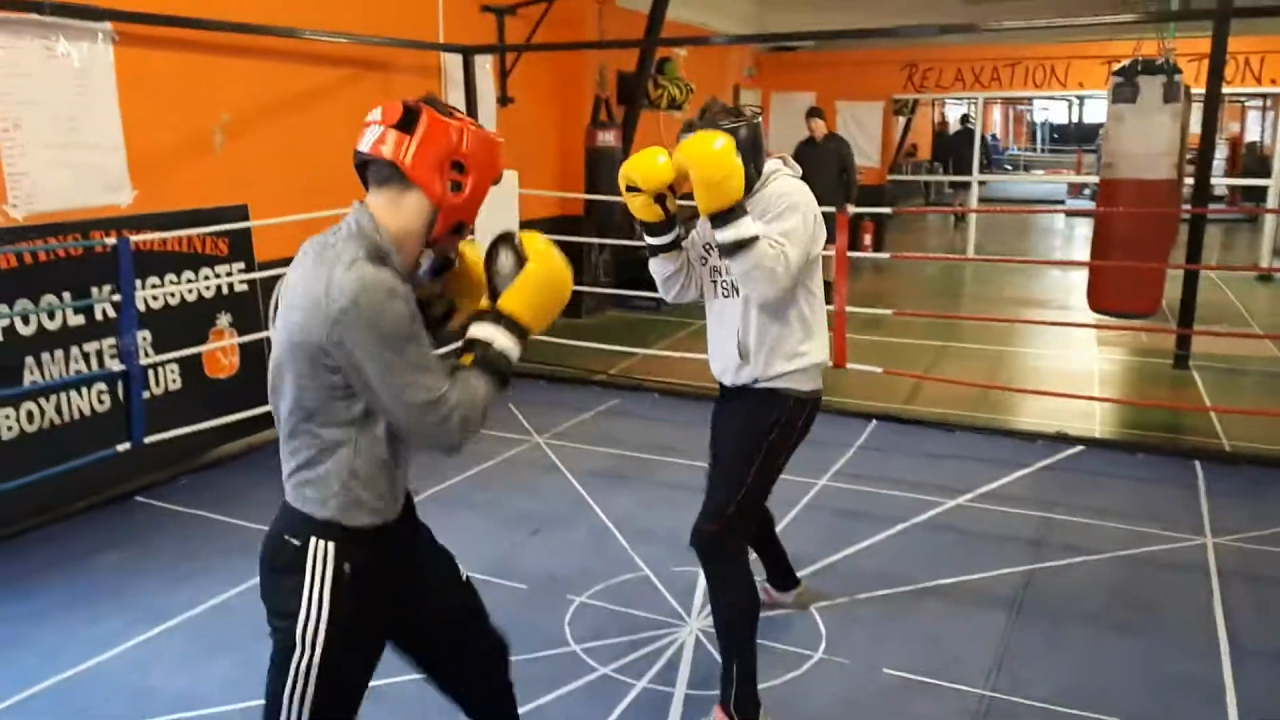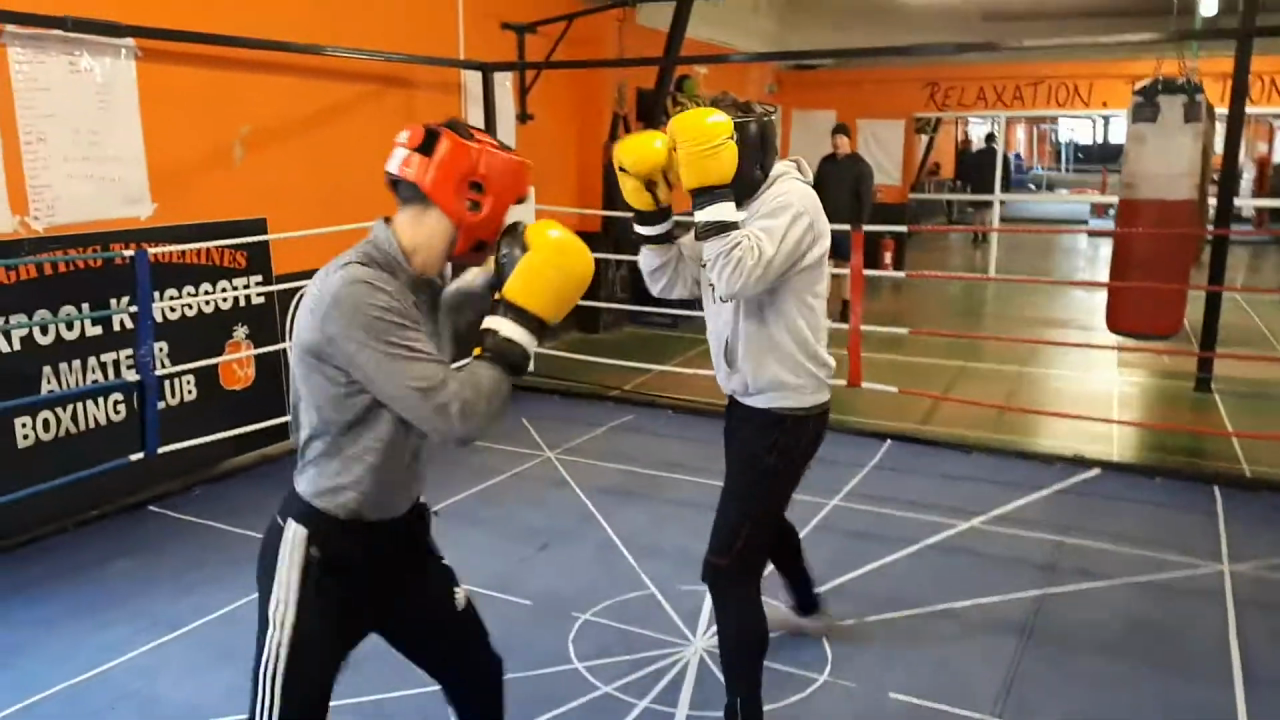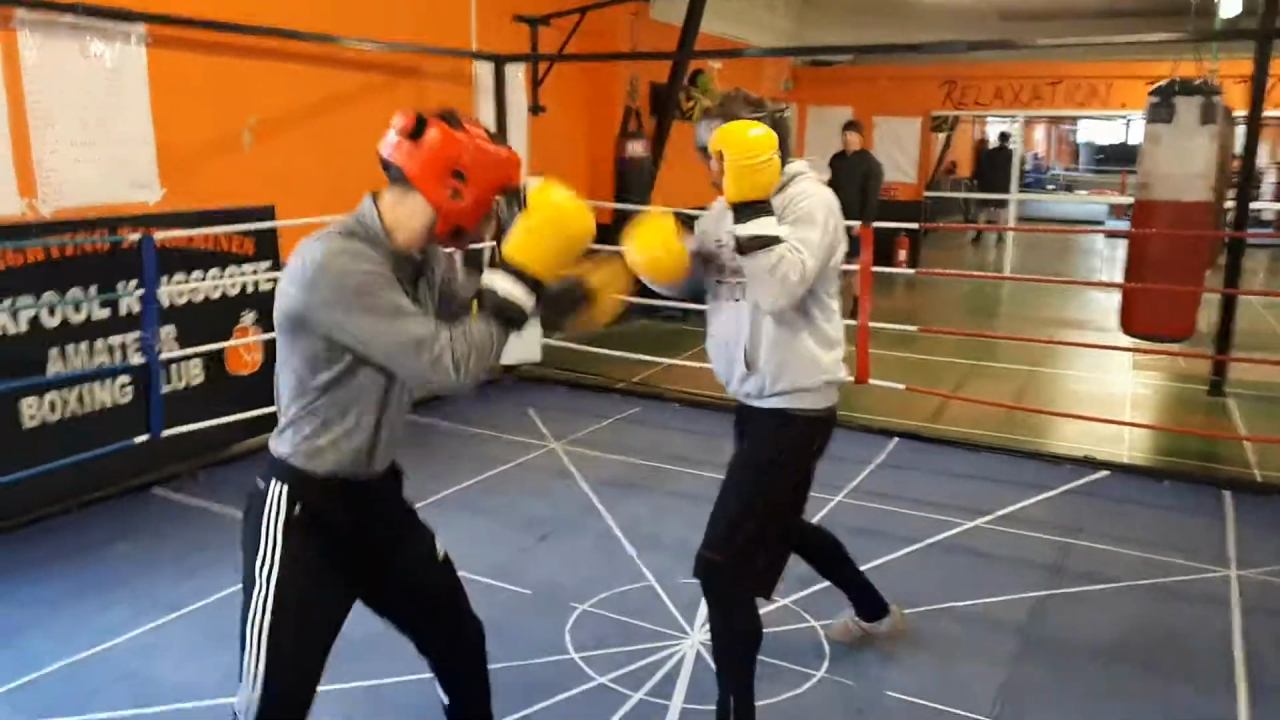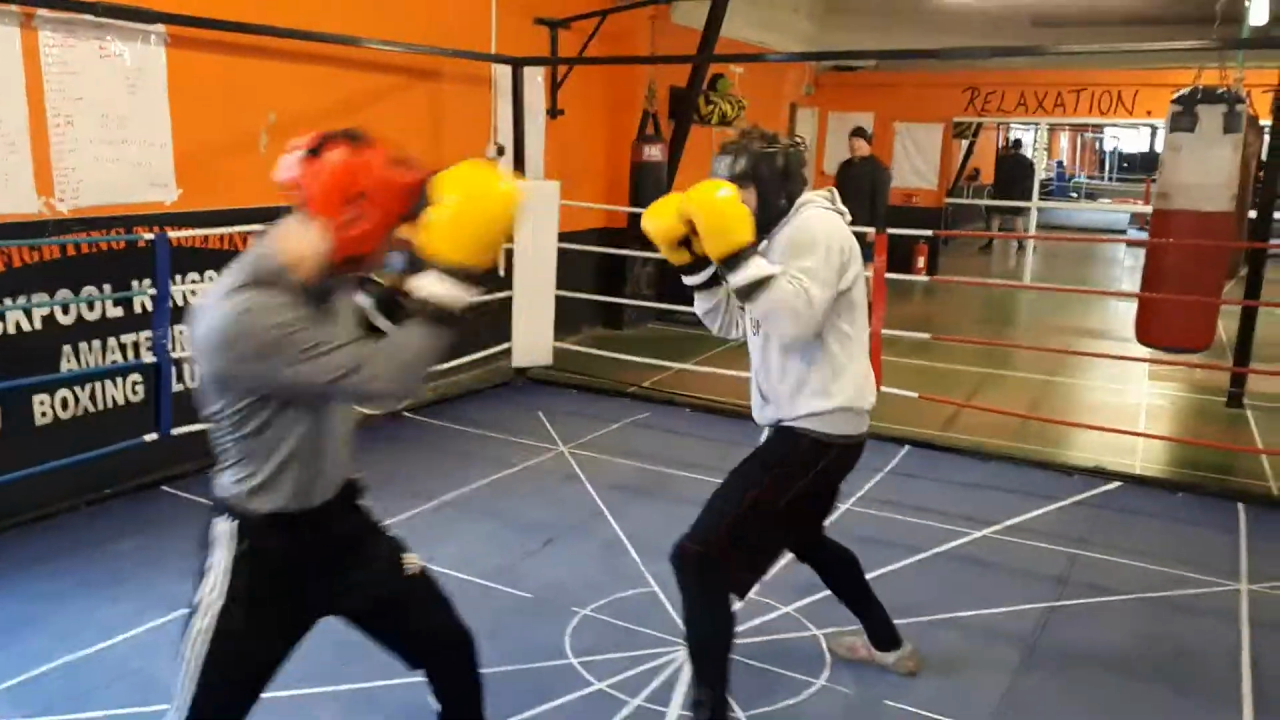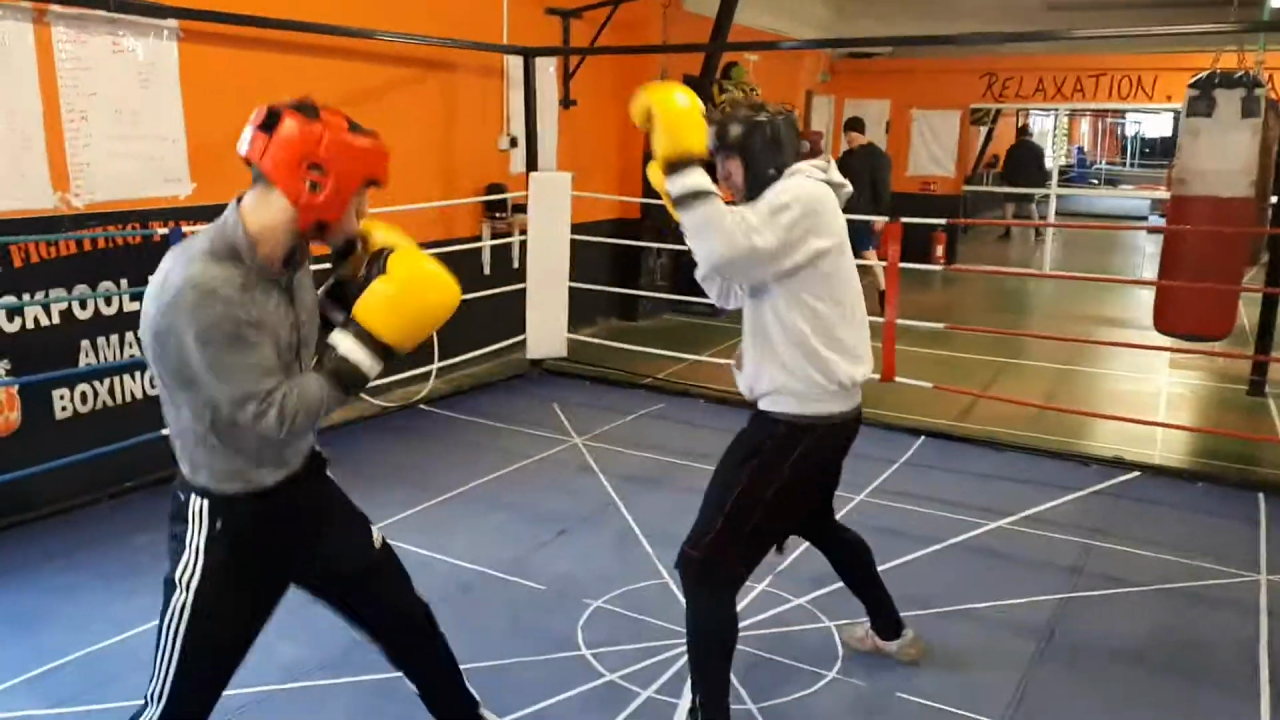
dt=0.2s
person 1, frame 1
left shoulder: (788, 197)
right shoulder: (721, 211)
left elbow: (766, 283)
right elbow: (682, 287)
left wrist: (724, 208)
right wrist: (656, 218)
left hip: (782, 390)
right hip: (742, 383)
left knee: (716, 536)
right knee: (739, 497)
right ankle: (785, 585)
person 1, frame 2
left shoulder: (792, 200)
right shoulder: (725, 203)
left elbow: (737, 276)
right elbow: (672, 281)
left wrist: (710, 190)
right wrist: (649, 203)
left hip: (786, 407)
right hip: (751, 400)
left knee: (727, 568)
right knee: (756, 518)
right ankle: (807, 607)
person 1, frame 3
left shoulder: (809, 201)
right shoulder: (729, 208)
left elbow: (778, 292)
right elbow: (695, 277)
left wrist: (754, 202)
right wrist: (666, 261)
left hip: (793, 408)
right hip: (764, 403)
left knee: (721, 566)
right knee: (782, 525)
right ankle: (875, 612)
person 1, frame 4
left shoulder: (817, 229)
right shoulder: (781, 236)
left elbow: (792, 324)
right elbow: (727, 321)
left wrist: (736, 247)
right wrist: (693, 258)
left hip: (816, 432)
right hip: (818, 425)
left knee: (699, 561)
right knee: (802, 536)
right ankle: (888, 643)
person 1, frame 5
left shoulder: (803, 198)
right shoulder: (784, 201)
left elbow: (726, 250)
right elbow: (726, 288)
left wrist: (680, 162)
right wrist: (701, 199)
left hip: (801, 415)
right hip: (827, 405)
left knee: (704, 565)
right knee: (811, 519)
right ankle: (892, 632)
person 2, frame 1
left shoulder: (338, 251)
right shoulder: (359, 288)
right elbow: (445, 424)
left wrist: (447, 304)
right wrist: (502, 325)
left hip: (390, 531)
right hip: (329, 552)
left knee: (481, 663)
person 2, frame 2
left shoulder: (428, 280)
right shoulder: (354, 292)
right elbow: (455, 414)
right wrist: (522, 316)
left hip: (399, 535)
right hip: (318, 549)
person 2, frame 3
left shoulder: (420, 258)
right shoulder: (332, 265)
left elbow: (455, 318)
right elbow: (449, 366)
left wrist: (562, 294)
right wrist: (521, 272)
left hip: (376, 499)
right hip: (306, 512)
left knee: (459, 642)
person 2, frame 4
left shoulder: (324, 279)
right shoulder: (238, 315)
right elbow: (379, 377)
right wrist: (452, 270)
left hip: (338, 520)
right hip: (259, 546)
left knee: (448, 645)
person 2, frame 5
left shoulder: (285, 254)
right shoulder: (196, 286)
right elbow: (274, 419)
left wrist: (357, 282)
right wrist: (369, 340)
left hip: (305, 492)
right hip: (228, 521)
left knee: (410, 625)
person 3, frame 1
left shoulder: (839, 145)
right shoulder: (802, 148)
left elbow: (850, 174)
left wrist: (850, 201)
left hip: (833, 206)
left knee: (830, 247)
left ankle: (829, 290)
person 3, frame 2
left shoulder: (861, 166)
right shoulder: (825, 163)
left elbow: (866, 198)
right elbow: (816, 192)
left wrist: (860, 223)
left hip: (848, 225)
left knee: (846, 266)
left ankle: (845, 308)
person 3, frame 3
left shoulder: (870, 163)
right shoulder: (836, 160)
left elbow: (871, 196)
left wrist: (863, 222)
left hip: (855, 221)
left knee: (855, 262)
left ankle: (855, 305)
person 3, frame 4
left shoulder: (878, 169)
right shoulder: (845, 167)
left elbow: (881, 200)
left wrist: (876, 228)
left hip: (866, 226)
left knee: (868, 267)
person 3, frame 5
left shoulder: (877, 157)
right shoulder: (846, 156)
left elbow: (883, 189)
left wrist: (881, 215)
left hip: (866, 215)
right hip: (846, 214)
left knee: (868, 254)
left ankle: (883, 298)
